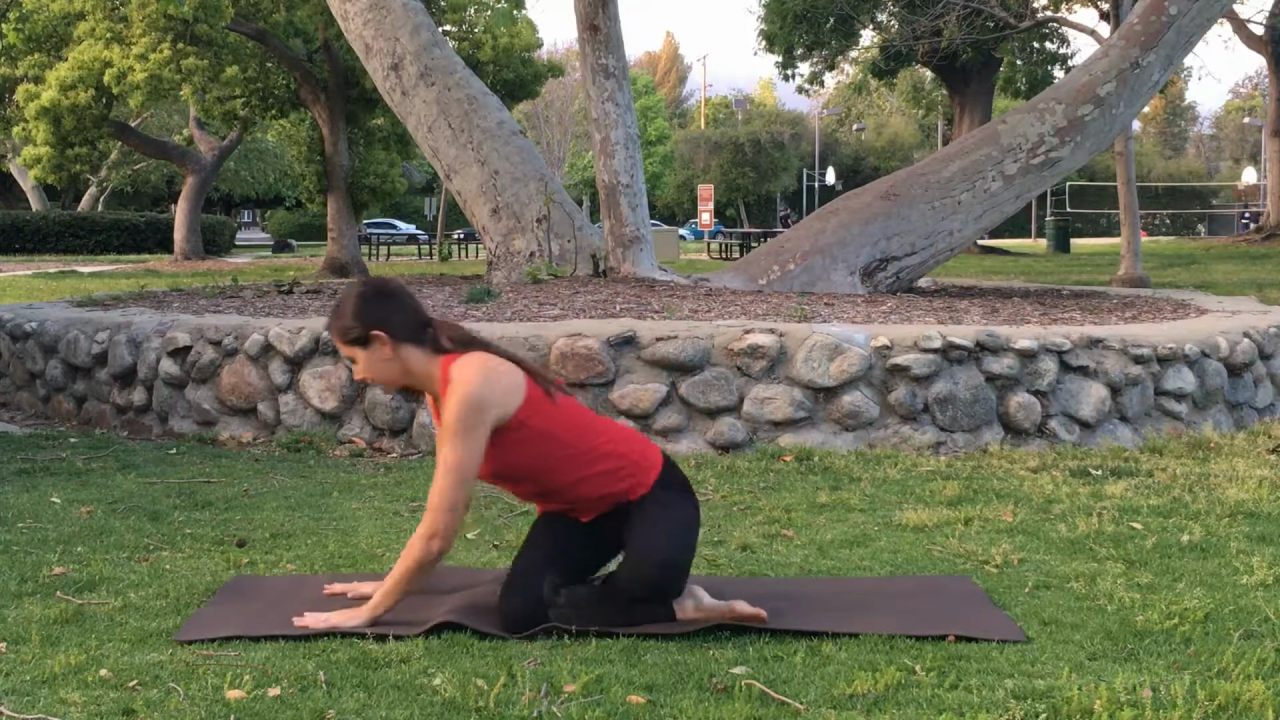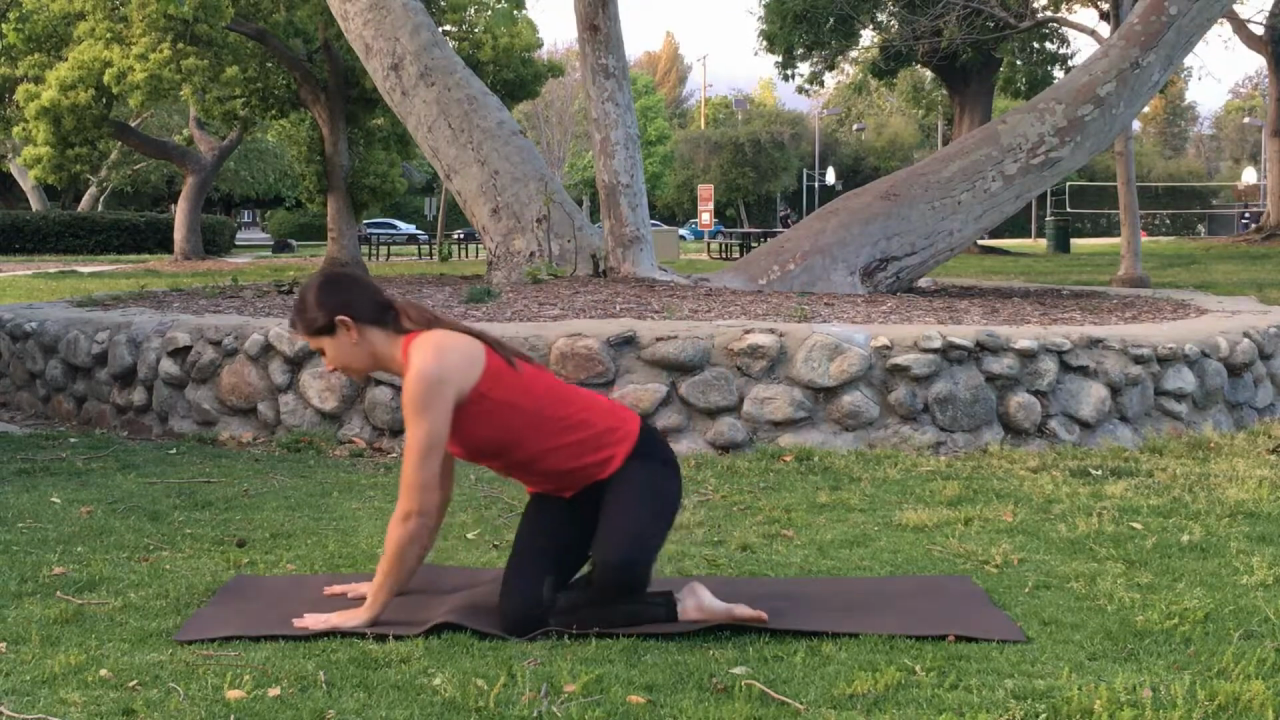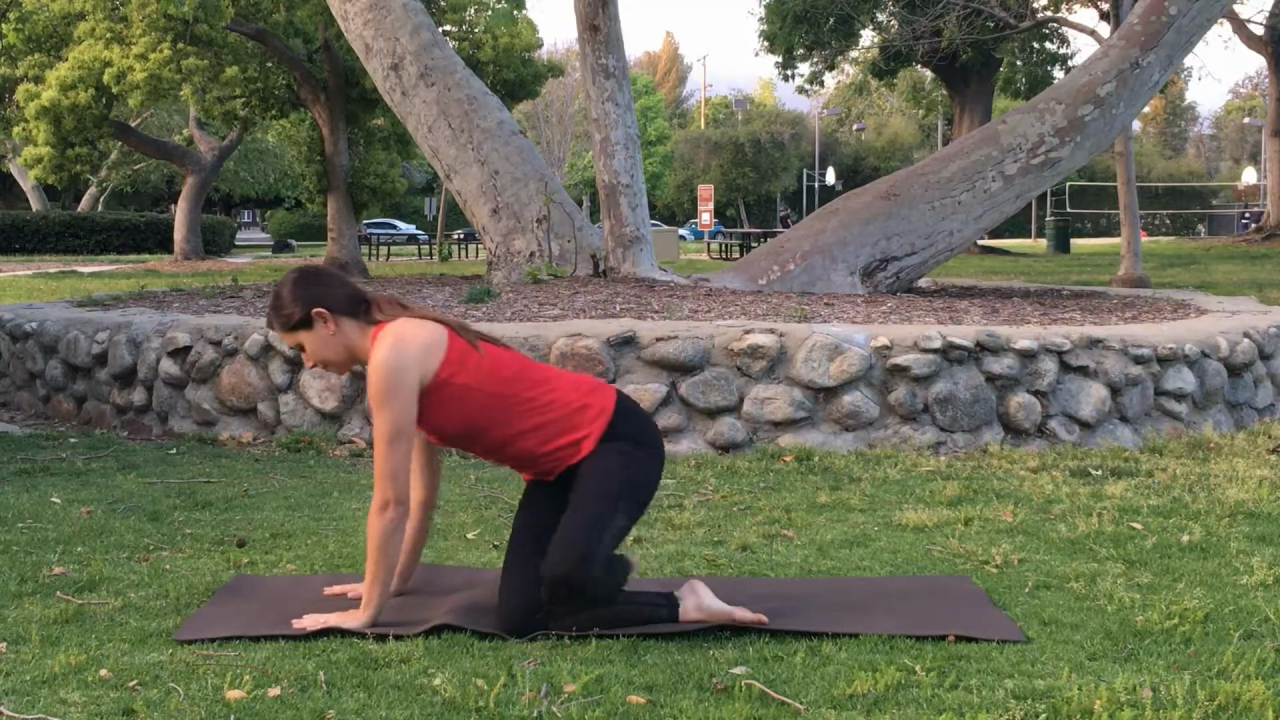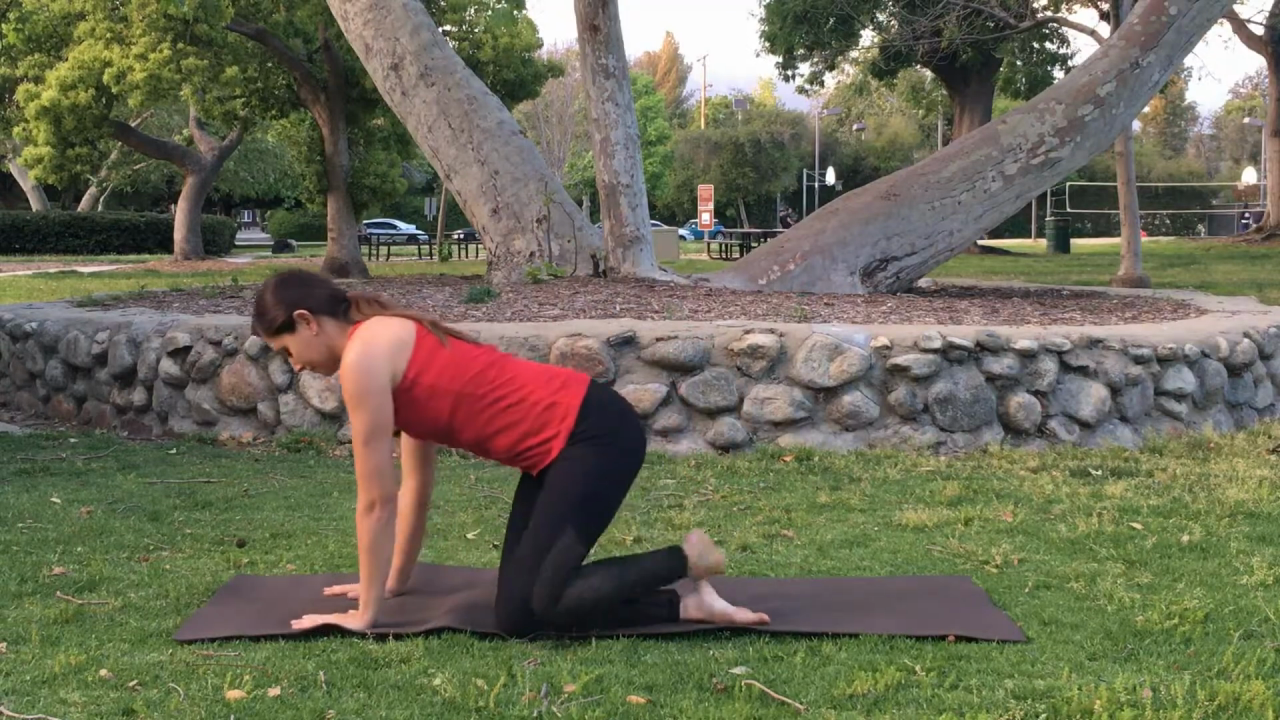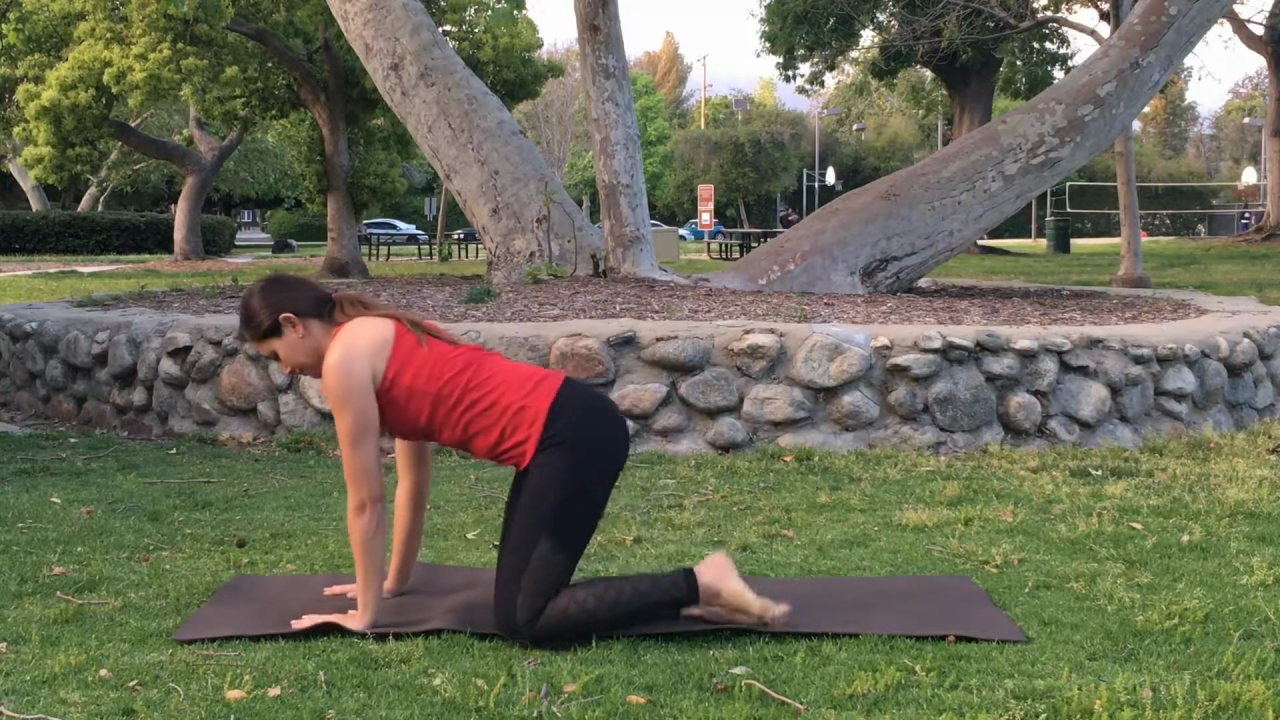
dt=0.2s
person 1, frame 1
left shoulder: (470, 385)
right shoulder: (442, 385)
left elbow: (438, 534)
right elbow: (445, 513)
left wrist: (370, 611)
right wrist: (392, 584)
left hip: (645, 492)
right hip: (576, 510)
left knee: (651, 577)
right knee: (519, 612)
right ankle: (676, 608)
person 1, frame 2
left shoulder: (429, 363)
right shoulder: (423, 361)
left elbow: (414, 512)
right elbow: (435, 497)
left wrist: (370, 610)
right wrist: (388, 582)
left hip: (630, 461)
right hip: (563, 486)
left knee: (616, 571)
right knee: (519, 617)
right ankle: (681, 608)
person 1, frame 3
left shoulder: (392, 353)
right shoulder: (403, 344)
left elbow: (392, 502)
right elbow: (422, 488)
left wrist: (366, 612)
right wrist: (394, 579)
left hip: (615, 439)
right hip: (558, 464)
left knee: (568, 572)
right knee: (518, 619)
left ankle: (636, 584)
right ankle: (682, 607)
person 1, frame 4
left shoulder: (363, 354)
right shoulder: (392, 342)
left elbow: (375, 500)
right elbow: (415, 484)
left wrist: (366, 611)
right wrist: (393, 581)
left hip: (595, 431)
right hip: (558, 447)
left knee: (540, 604)
right knee: (516, 620)
left ankle: (685, 558)
right ankle: (685, 604)
person 1, frame 5
left shoulder: (345, 357)
right shoulder: (382, 342)
left elbow: (366, 500)
right elbow: (413, 481)
left wrist: (366, 611)
right wrist: (392, 581)
left hip: (574, 433)
right hip: (562, 431)
left knee: (524, 621)
right knee: (520, 611)
left ankle: (703, 583)
right ankle: (691, 598)
